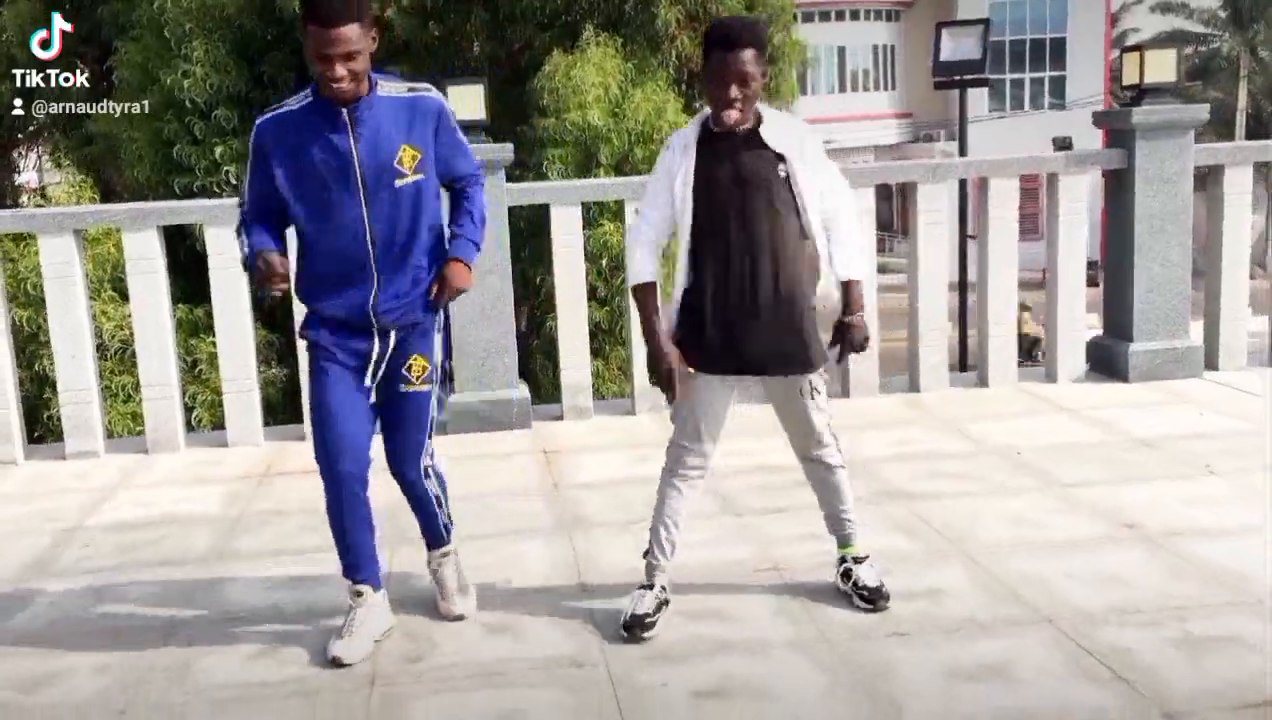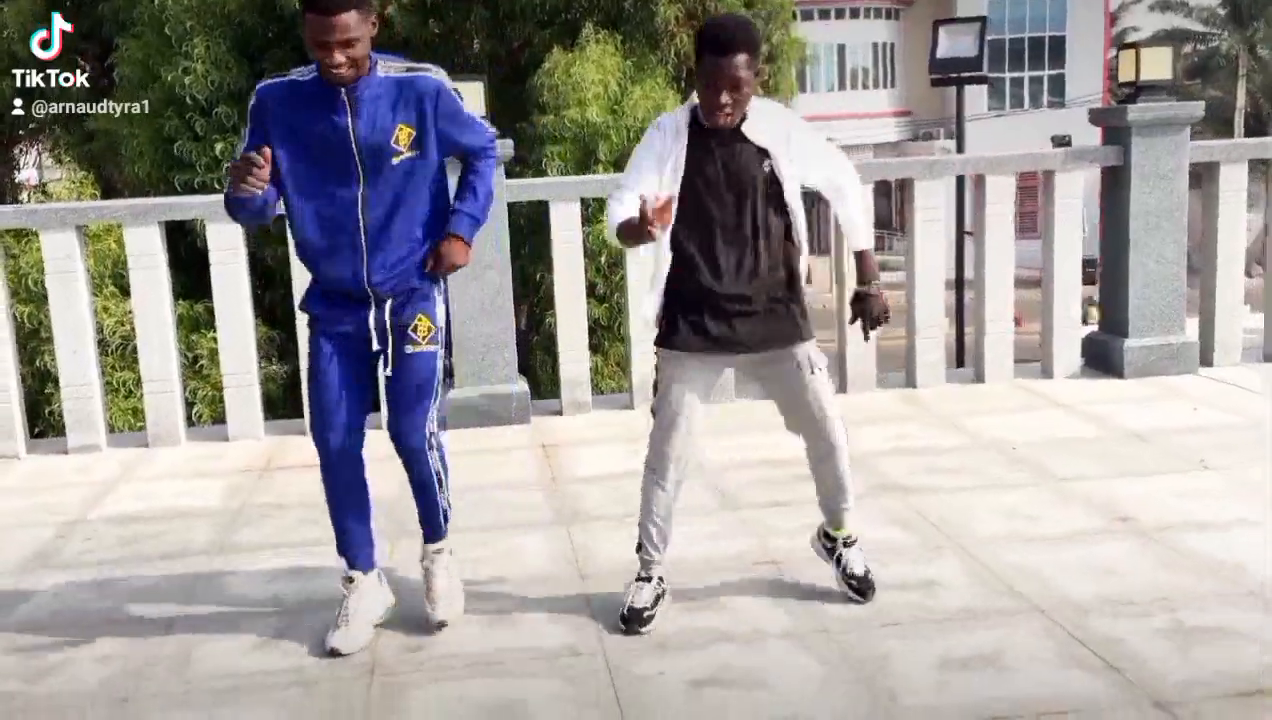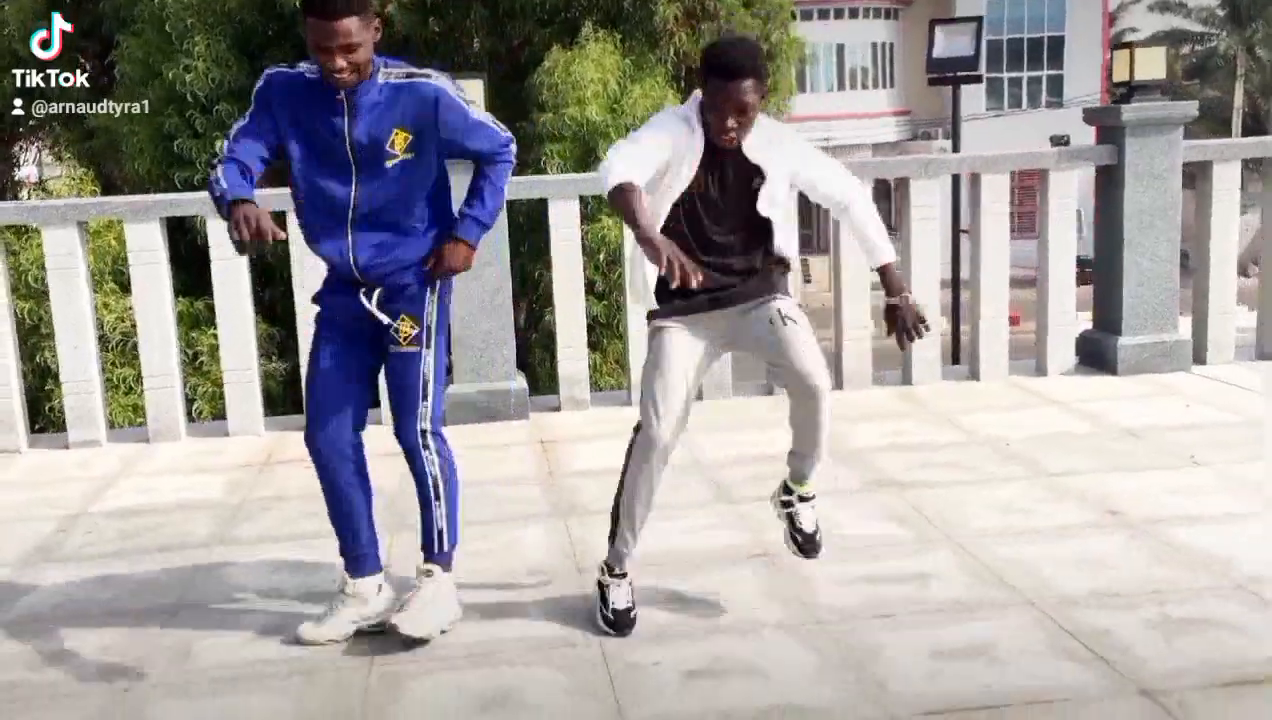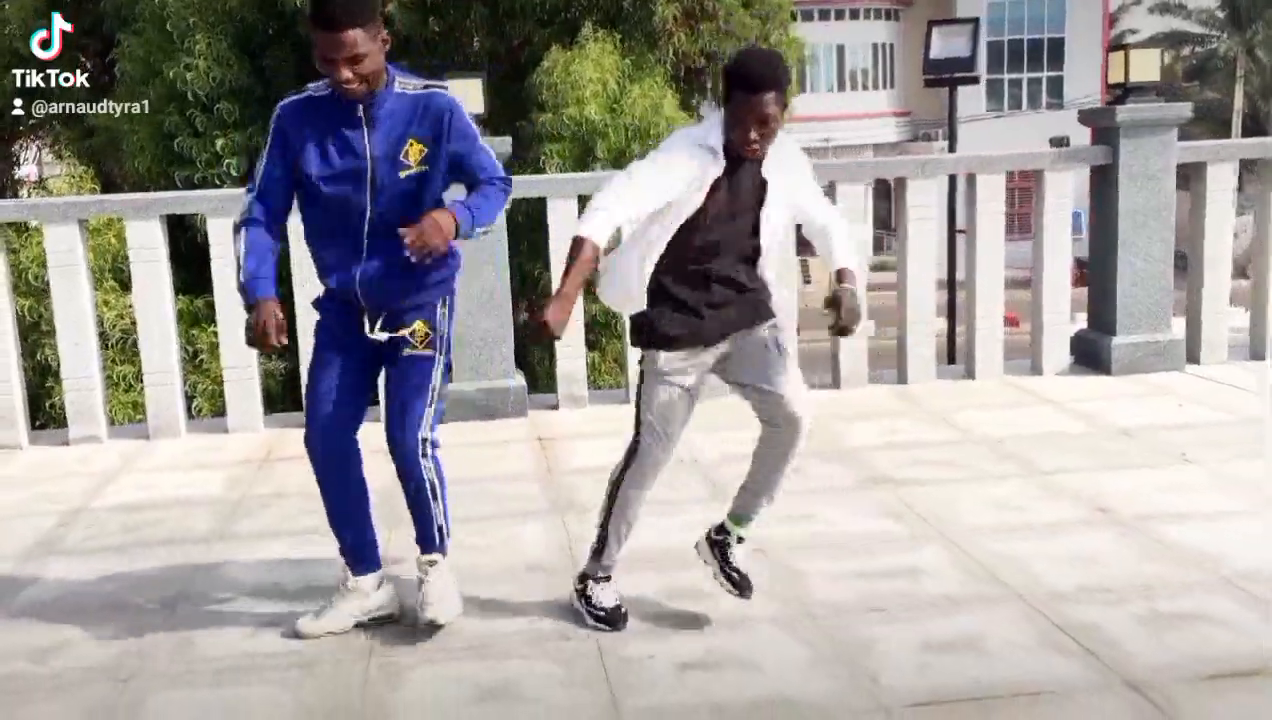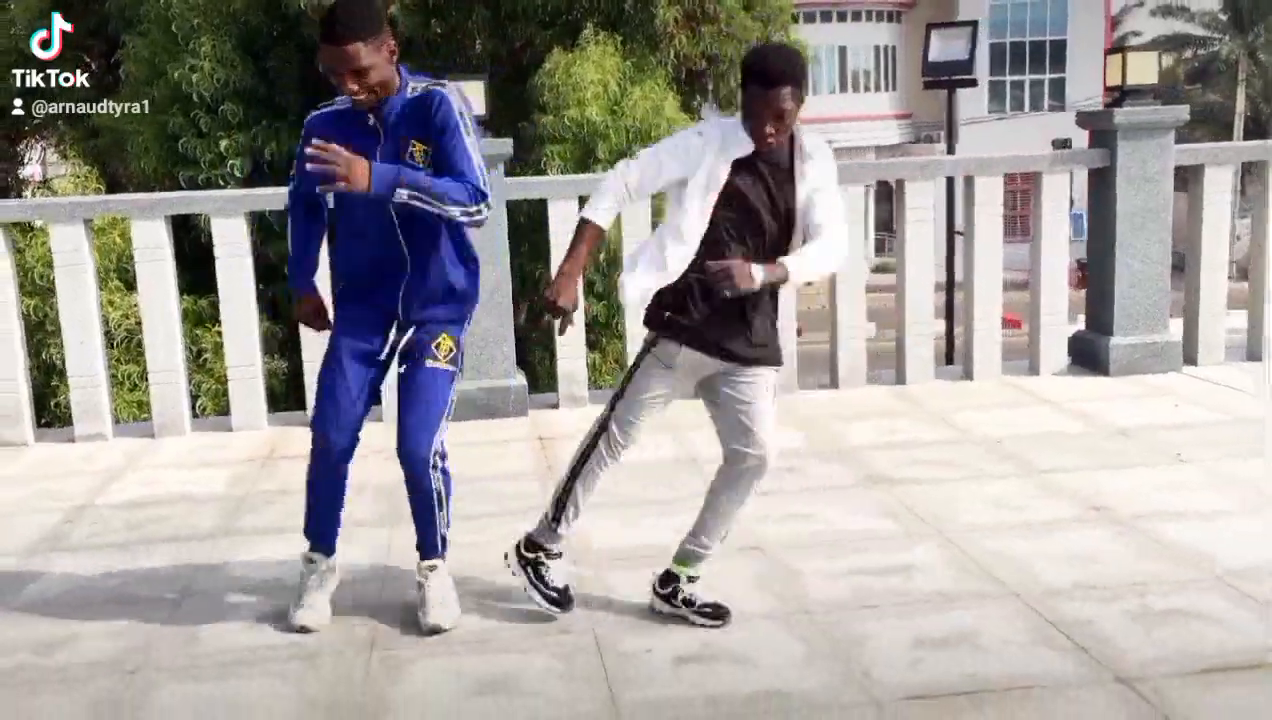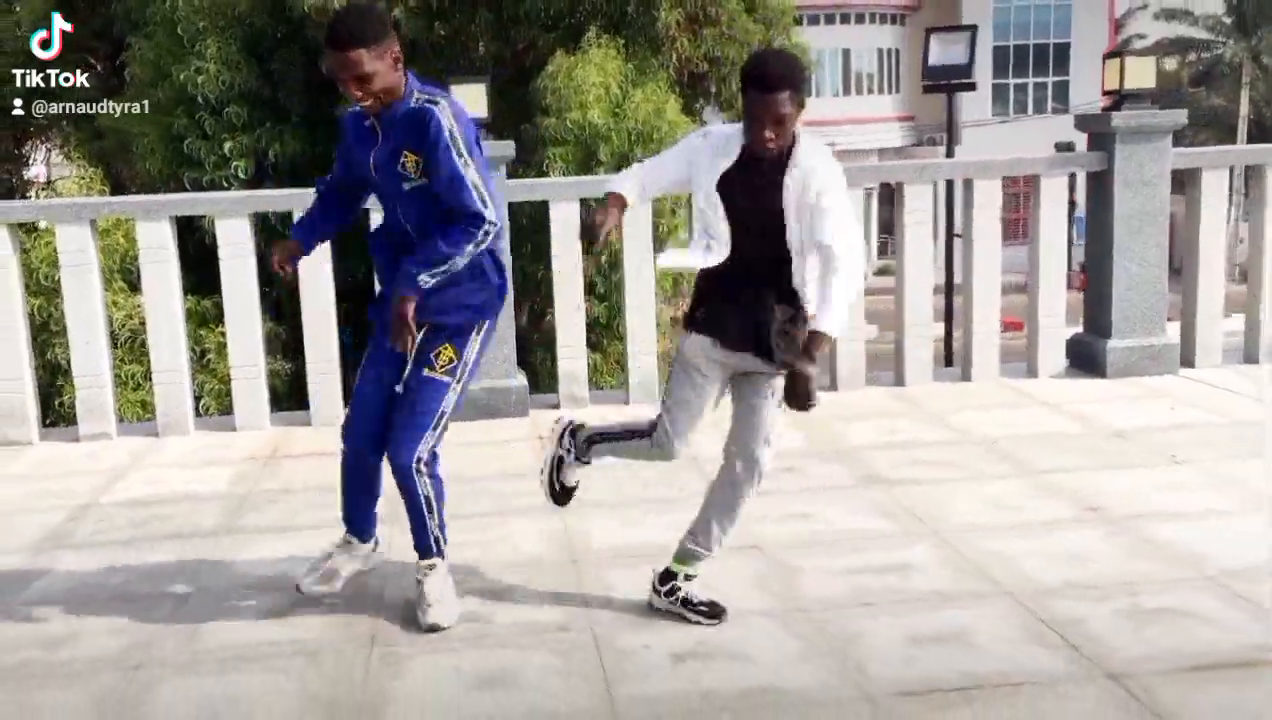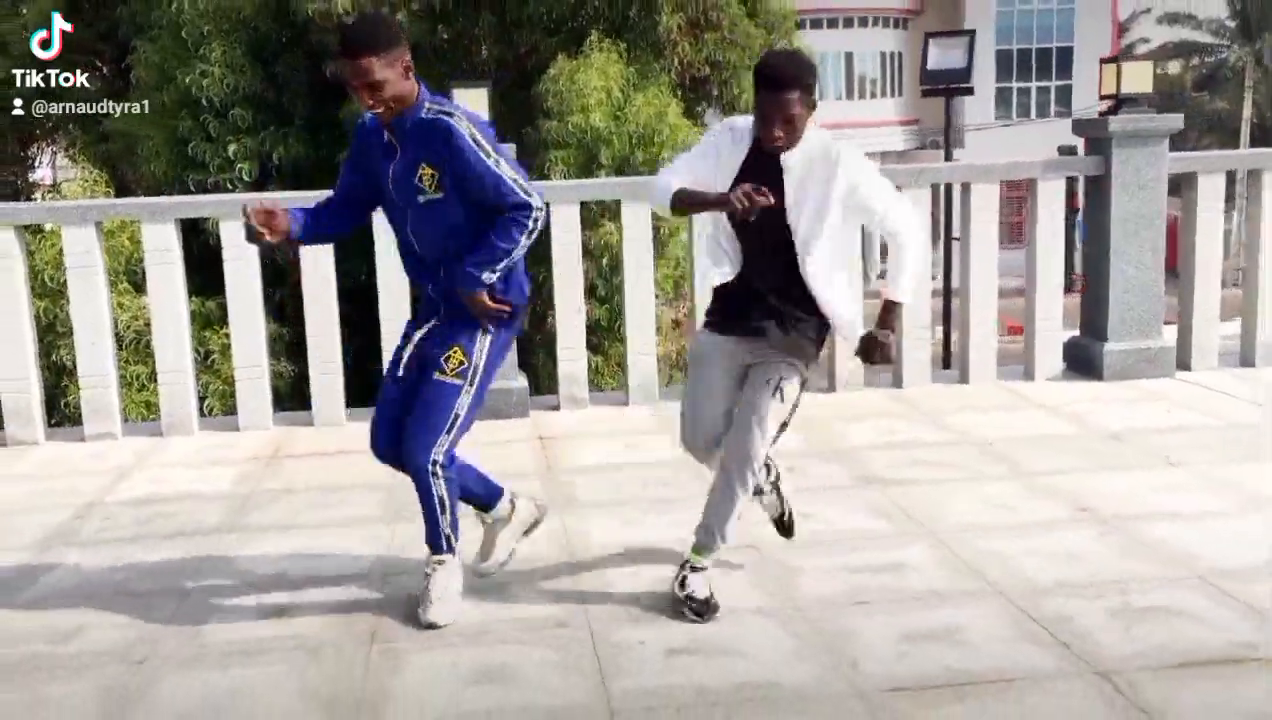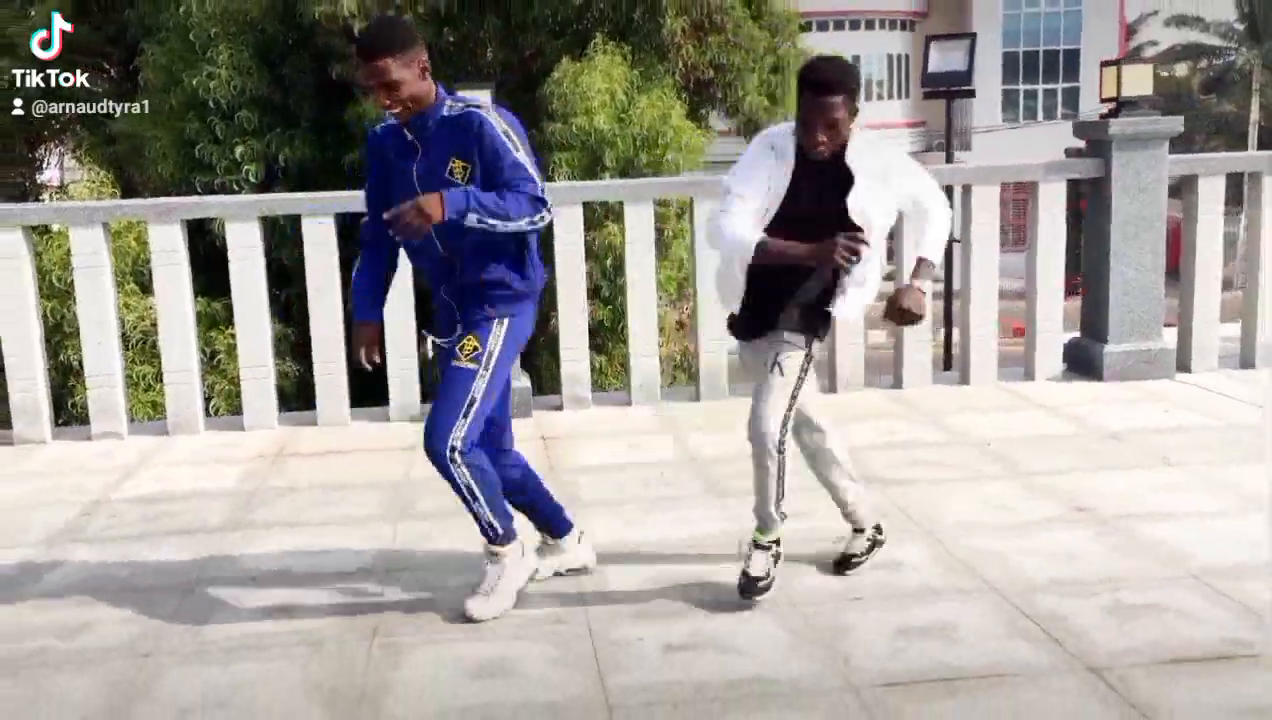
dt=0.1s
person 1, frame 1
left shoulder: (423, 109)
right shoulder: (277, 132)
left elbow: (468, 185)
right elbow: (261, 223)
left wrist: (463, 253)
right wrist: (262, 254)
left hip: (413, 319)
right hip: (336, 330)
left knee: (412, 459)
right knee: (341, 468)
left ankle: (442, 553)
right ankle: (369, 597)
person 1, frame 2
left shoulder: (422, 88)
right shoulder: (276, 102)
left elbow: (483, 153)
right elbow: (251, 208)
left wrist: (462, 228)
right wrist: (247, 188)
left hip: (411, 292)
right hip: (335, 303)
left knee: (414, 433)
right knee: (335, 443)
left ankle: (437, 550)
right ankle: (364, 583)
person 1, frame 3
left shoulder: (424, 93)
right shoulder: (281, 92)
left elbow: (499, 150)
right elbow: (233, 164)
left wrist: (471, 232)
right wrist: (238, 204)
left hip: (413, 287)
right hip: (344, 293)
left knee: (416, 427)
right knee: (328, 435)
left ankle: (437, 580)
right ankle: (363, 584)
person 1, frame 4
left shoulder: (435, 107)
right shoulder: (296, 116)
left elbow: (494, 184)
right elbow: (264, 212)
left wrist: (455, 219)
right wrist: (260, 296)
left hip: (419, 298)
right hip: (344, 306)
left knee: (410, 435)
right knee: (326, 440)
left ankle: (436, 569)
right ankle: (364, 582)
person 1, frame 5
left shoulder: (439, 105)
right shoulder: (326, 125)
left elbow: (471, 198)
right elbow: (306, 207)
left wrist: (377, 179)
right wrist: (300, 282)
left hip: (439, 305)
right hip: (363, 308)
left knee: (420, 444)
right knee: (331, 438)
left ankle: (433, 570)
right ankle: (319, 563)
person 1, frame 6
left shoulder: (436, 117)
right shoulder: (356, 127)
left elbow: (483, 220)
right elbow: (342, 197)
left wrist: (418, 288)
right wrist: (300, 238)
left hip: (462, 308)
right hip: (397, 304)
left knee: (410, 450)
right knee: (361, 434)
left ankle: (433, 568)
right ankle: (359, 540)
person 1, frame 7
left shoulder: (454, 130)
right shoulder: (372, 134)
left elbow: (528, 208)
right elbow: (346, 205)
left wrist: (479, 279)
right wrist: (289, 224)
left hip: (483, 311)
right hip: (434, 310)
left knee: (427, 455)
right knee: (392, 445)
left ankle: (444, 560)
right ankle: (506, 508)
person 1, frame 8
left shoulder: (480, 122)
right shoulder: (383, 142)
left elbow: (535, 208)
right elbow: (382, 234)
left wrist: (450, 206)
right wrist: (366, 311)
left hip: (500, 306)
right hip: (454, 308)
left knee: (447, 442)
right knee: (480, 444)
left ankle: (507, 550)
right ankle: (566, 540)
person 2, frame 1
left shoulder: (794, 141)
right shoulder: (680, 152)
left elbow: (836, 221)
right elbow: (644, 253)
left wrist: (853, 307)
right wrist: (656, 338)
left hip: (790, 335)
right hip: (704, 338)
left knee: (820, 452)
right knee: (688, 458)
left ankle: (852, 559)
right ankle: (653, 581)
person 2, frame 2
left shoulder: (783, 130)
right shoulder: (668, 135)
left elbow: (846, 189)
right elbow: (621, 215)
left wrist: (868, 281)
right wrist: (643, 228)
left hip: (774, 312)
right hip: (691, 321)
left knee: (823, 427)
right knee: (671, 448)
left ankle: (838, 536)
right ankle: (649, 575)
person 2, frame 3
left shoulder: (780, 142)
right shoulder: (675, 129)
left elbow: (851, 199)
right elbow: (617, 169)
left wrist: (896, 290)
right wrist: (653, 240)
left hip: (756, 289)
right hip: (683, 303)
left knee: (812, 382)
right knee: (657, 433)
left ankle: (797, 492)
right ankle: (616, 572)
person 2, frame 4
left shoulder: (788, 163)
right shoulder: (689, 152)
left elbow: (825, 221)
right elbow: (611, 207)
left wrist: (845, 285)
right wrist: (565, 294)
left hip: (747, 312)
right hip: (675, 320)
left knee: (789, 414)
right knee: (650, 454)
left ankle: (728, 535)
right ankle: (597, 578)
person 2, frame 5
left shoulder: (813, 161)
right shoulder: (706, 143)
left elbow: (829, 247)
right elbow: (622, 183)
left wrist: (764, 274)
right wrist: (571, 267)
left hip: (749, 339)
right hip: (684, 322)
left knee: (753, 454)
right knee: (615, 436)
left ankle: (679, 578)
right ankle: (543, 548)
person 2, frame 6
left shoulder: (818, 171)
right shoulder: (712, 146)
left elbow: (842, 269)
right elbow: (641, 178)
left wrist: (808, 361)
right wrist: (609, 211)
left hip: (780, 339)
right hip: (715, 322)
left knee: (748, 461)
right knee: (666, 440)
left ankle: (677, 578)
right ankle: (576, 441)
person 2, frame 7
left shoulder: (836, 163)
right shoulder: (729, 136)
left elbow: (906, 230)
right elbow: (666, 190)
left wrist: (888, 320)
right wrist: (718, 199)
left hip: (793, 324)
right hip: (731, 313)
left knee: (745, 446)
right knee: (700, 439)
left ankle: (696, 569)
right ankle: (762, 474)
person 2, frame 8
left shoulder: (881, 164)
right shoulder: (770, 148)
left elbow: (935, 210)
right elbow: (728, 231)
left wrist: (918, 281)
right wrist: (808, 252)
left hip: (804, 315)
right hip: (758, 306)
left knee: (766, 426)
right knee: (806, 429)
left ankle: (765, 542)
right ankle: (864, 525)
